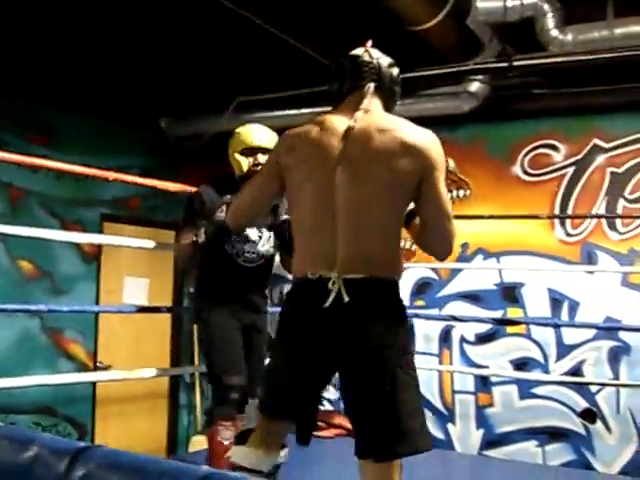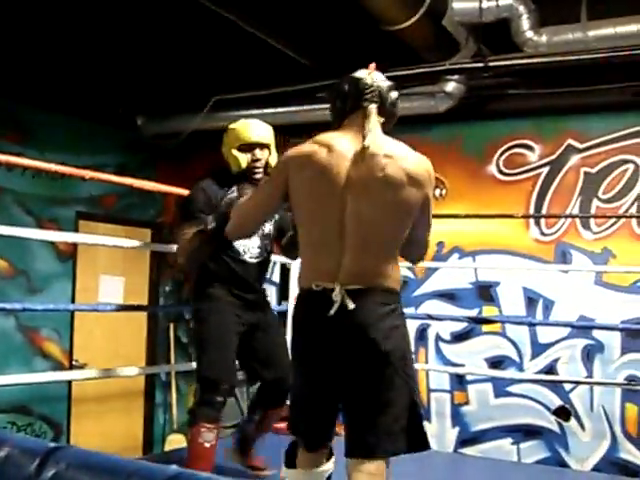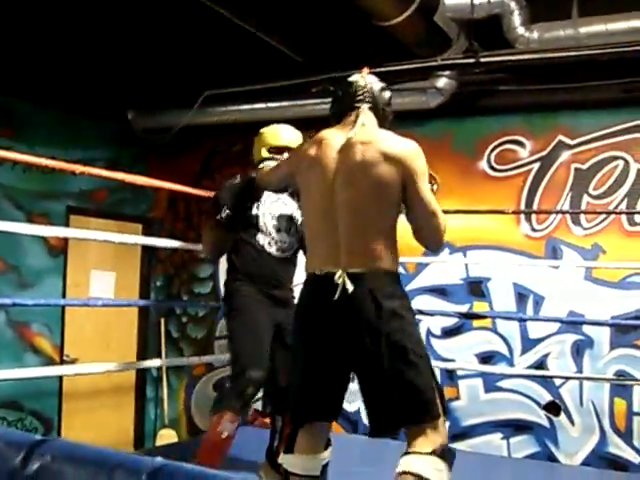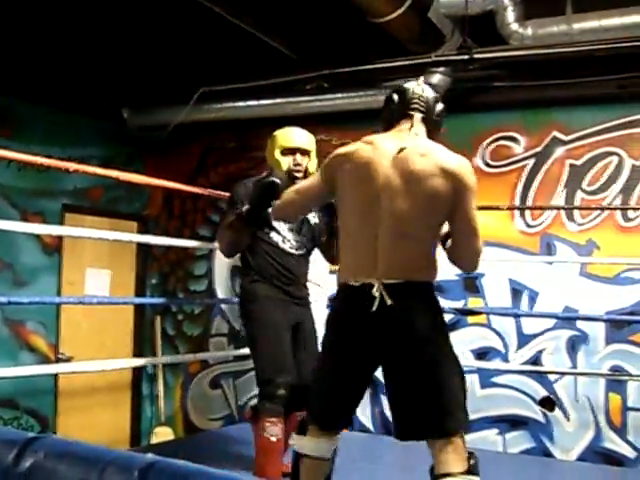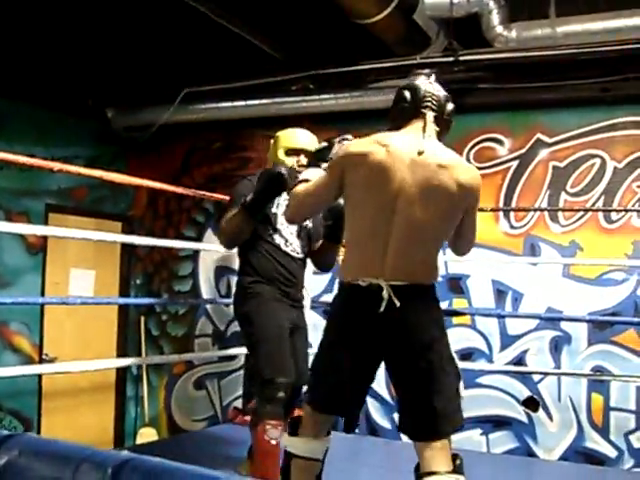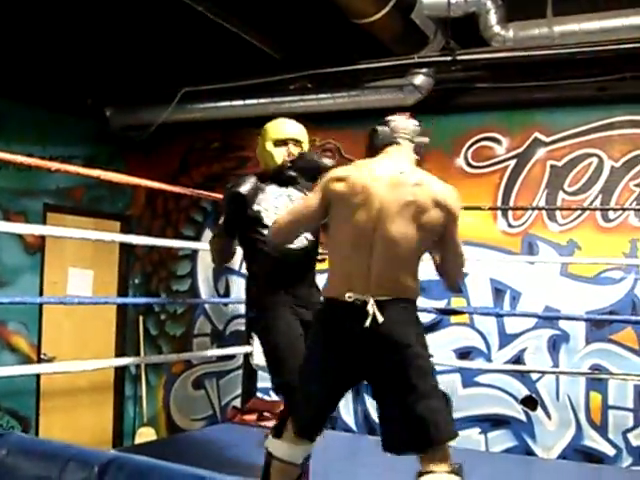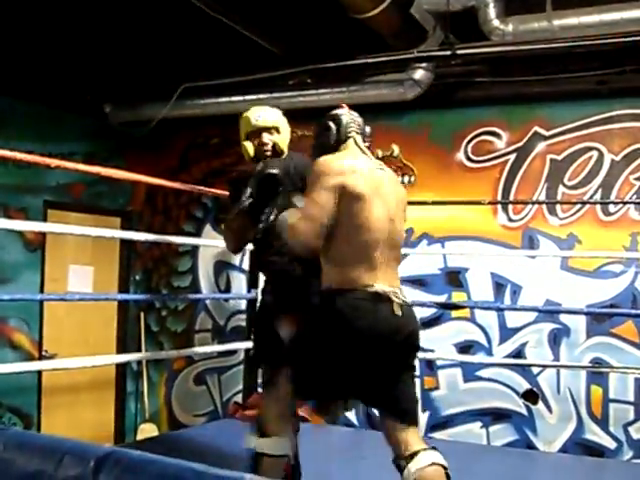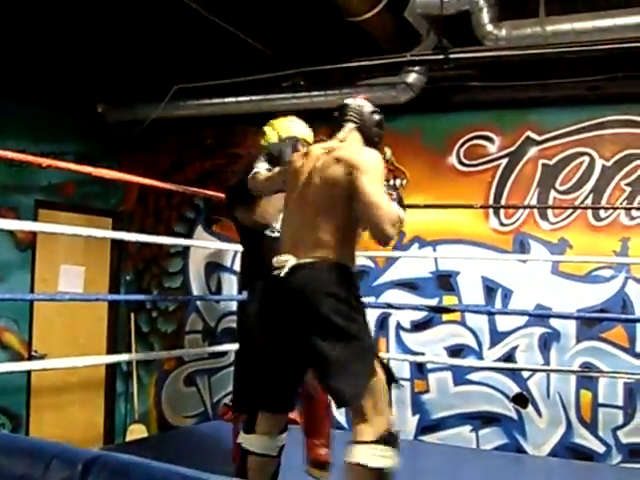
dt=0.3s
person 1, frame 1
left shoulder: (296, 141)
right shoulder: (420, 143)
left elbow: (238, 218)
right elbow: (440, 247)
left hip: (305, 305)
right hip: (374, 308)
left knee: (275, 417)
person 1, frame 2
left shoulder: (300, 158)
right shoulder: (416, 166)
left elbow: (235, 228)
right elbow: (415, 253)
left wrist: (255, 196)
left hip: (313, 314)
right hip: (376, 316)
left knee: (311, 445)
person 1, frame 3
left shoulder: (307, 151)
right shoulder: (401, 151)
left elbow: (261, 184)
right elbow: (433, 240)
left wrist: (265, 175)
left hip: (317, 299)
right hip: (375, 298)
left knee: (310, 427)
right knee: (427, 431)
person 1, frame 4
left shoulder: (347, 157)
right shoulder: (454, 167)
left elbow: (282, 211)
right elbow: (468, 261)
left hip: (352, 307)
right hip: (413, 310)
left knee: (323, 422)
right knee: (448, 445)
person 1, frame 5
left shoulder: (358, 153)
right shoulder: (464, 174)
left elbow: (294, 213)
right elbow: (461, 246)
left wrist: (318, 170)
left hip: (355, 306)
right hip: (416, 311)
left knee: (316, 418)
right knee: (435, 446)
person 1, frame 6
left shoulder: (341, 177)
right shoulder: (441, 195)
left elbow: (277, 235)
right elbow: (454, 280)
left wrist: (319, 202)
left hip: (337, 321)
right hip: (397, 325)
left knee: (300, 425)
person 1, frame 7
left shoulder: (331, 167)
right shoulder: (391, 182)
left elbow: (304, 239)
left wrist: (289, 218)
left hip: (347, 311)
right hip: (397, 317)
right knee: (408, 440)
person 1, frame 8
left shoulder: (300, 159)
right shoulder: (363, 157)
left elbow: (259, 183)
right elbow: (384, 231)
left wrist: (257, 168)
right wrist: (393, 205)
left hip: (279, 288)
right hip: (325, 285)
left knee: (271, 411)
right knee: (373, 416)
person 2, frame 1
left shoulder: (279, 204)
right shoulder: (211, 197)
left elbow: (292, 261)
right elbow: (186, 258)
left wrist: (287, 230)
left hip: (254, 307)
right hip: (216, 302)
left knee: (245, 391)
right knee: (230, 388)
left ankle: (223, 460)
right ankle: (218, 474)
person 2, frame 2
right shoulder: (209, 192)
left elbow: (291, 248)
right elbow: (187, 258)
left wrist: (298, 227)
right wrist: (219, 223)
left hip: (255, 301)
right hip: (217, 300)
left knee: (280, 380)
right knee: (216, 392)
left ankle: (245, 445)
right ankle: (196, 476)
person 2, frame 3
left shoulder: (300, 198)
right shoulder: (238, 189)
right elbow: (212, 249)
right wrist: (236, 209)
left hip: (284, 302)
right hip: (247, 295)
left knee: (287, 385)
right knee: (248, 379)
person 2, frame 4
right shoulder: (251, 188)
left elbow: (334, 256)
right elbow: (227, 247)
left wrist: (335, 219)
right wrist: (255, 205)
left hip: (299, 301)
right hip: (263, 297)
left knee: (302, 385)
right knee: (277, 385)
person 2, frame 5
right shoulder: (252, 187)
left elbow: (323, 263)
right elbow: (227, 237)
left wrist: (337, 228)
right wrist: (259, 197)
left hip: (293, 304)
right hip: (259, 299)
left knee: (291, 389)
right knee: (277, 386)
person 2, frame 6
left shoulder: (311, 187)
right shoulder: (247, 189)
right elbow: (220, 257)
left wrist: (328, 171)
right wrist: (233, 213)
left hip: (309, 300)
right hip: (270, 302)
right knee: (301, 390)
person 2, frame 7
left shoulder: (302, 165)
right shoulder: (244, 187)
right elbow: (234, 243)
right wrist: (259, 196)
left hip: (312, 282)
right hip: (277, 288)
right knee: (275, 377)
person 2, frame 8
right shoulder: (246, 187)
right elbow: (261, 219)
right wrist: (278, 167)
right hip: (260, 294)
right knee: (250, 386)
left ankle: (318, 450)
